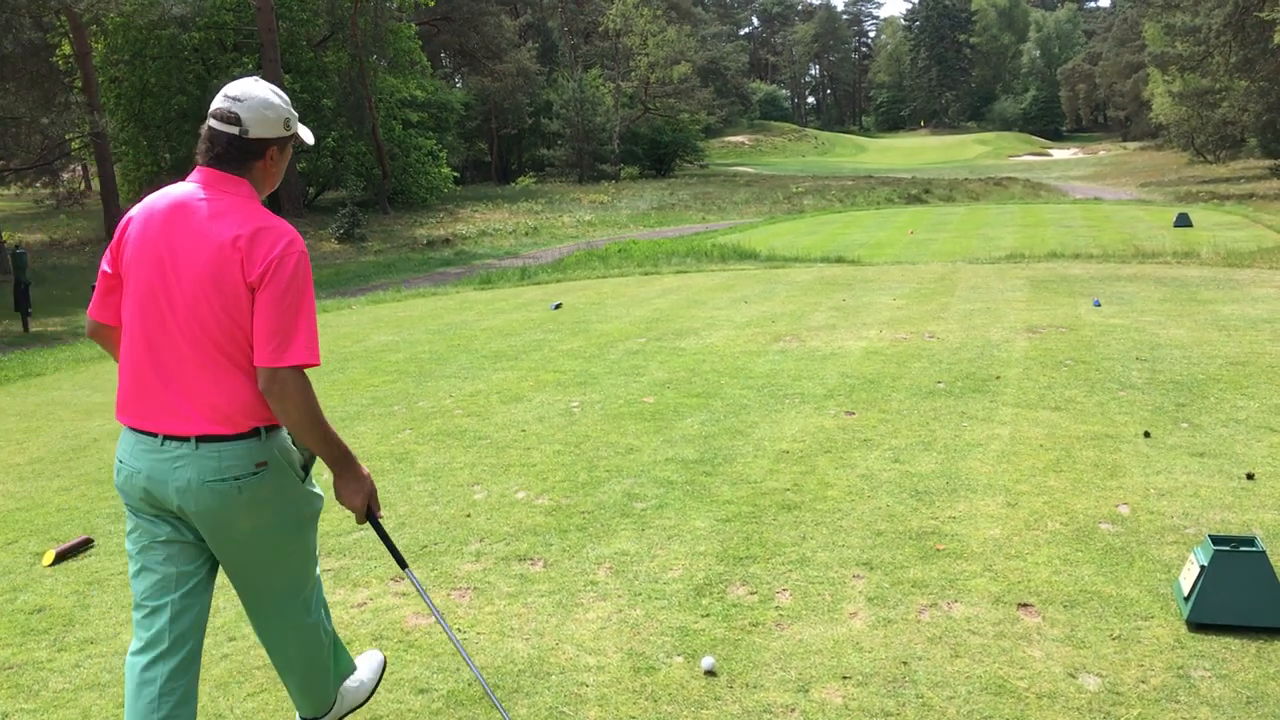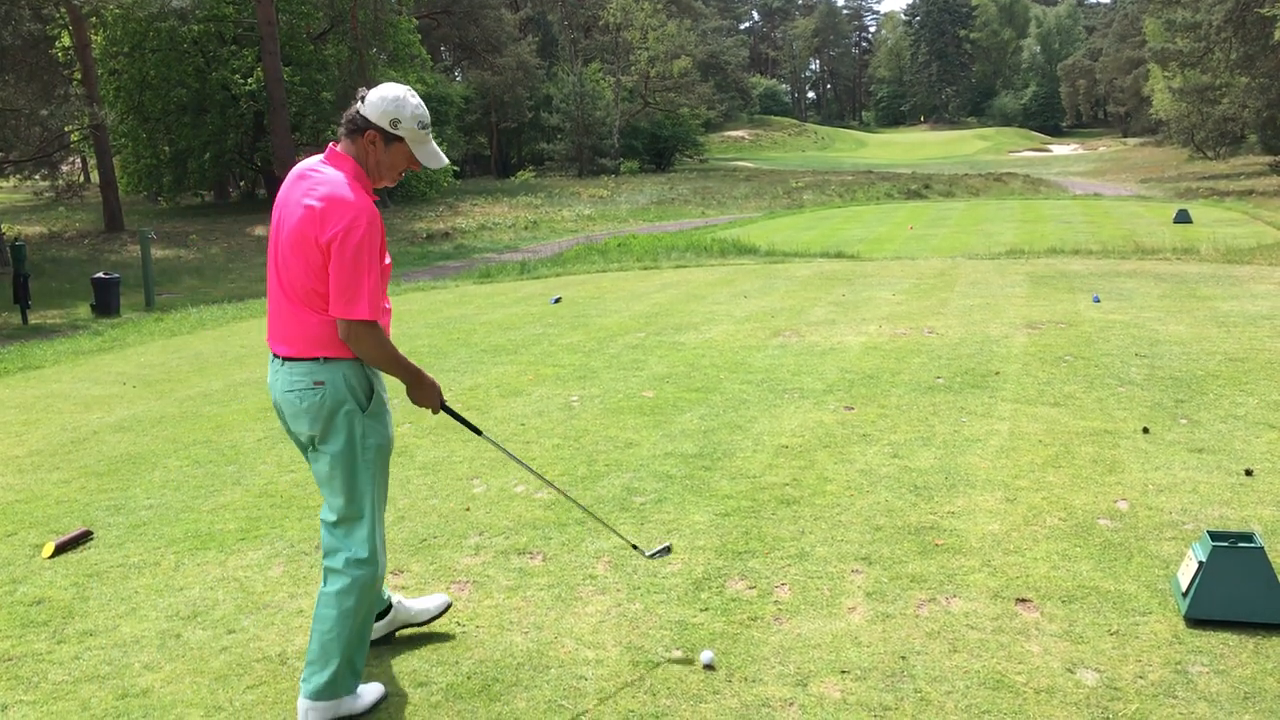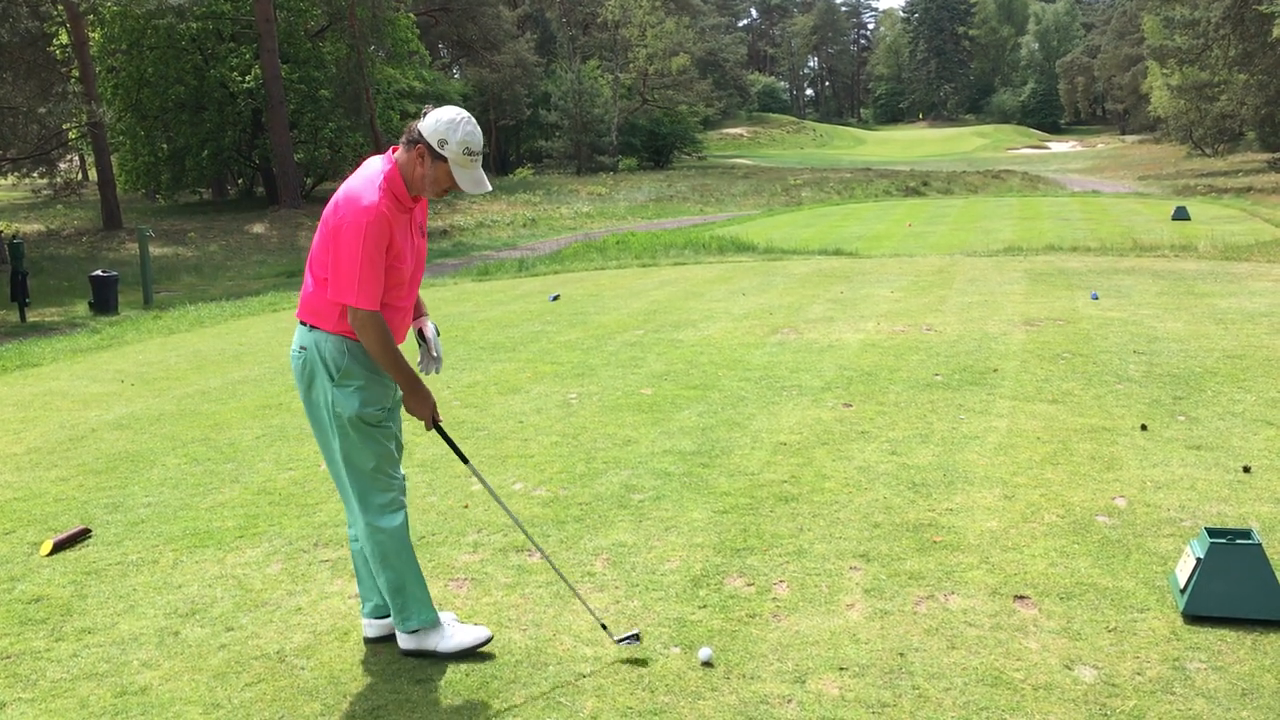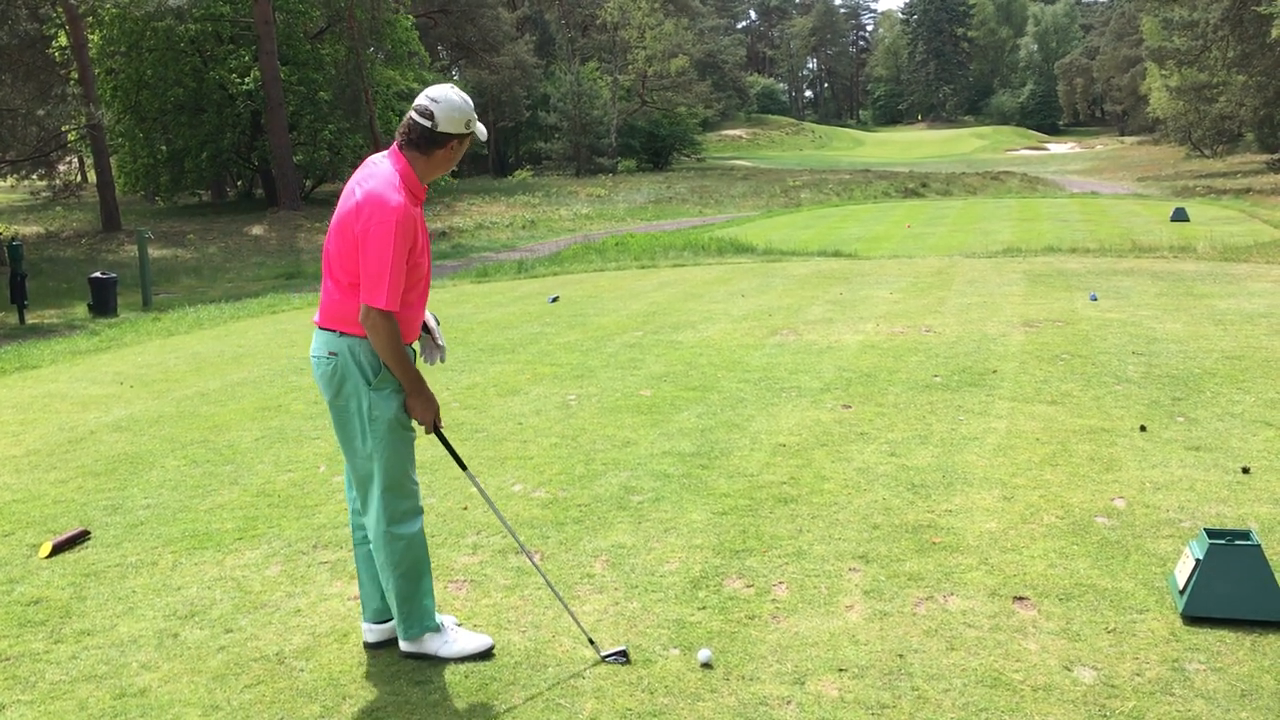
dt=0.7s
person 1, frame 1
left shoulder: (142, 215)
right shoulder: (275, 242)
left elbow: (103, 327)
right elbow: (280, 384)
right wrist: (344, 465)
left hip: (145, 461)
right hip: (240, 464)
left knee: (160, 638)
right knee: (287, 601)
person 1, frame 2
left shoulder: (303, 176)
right shoulder: (354, 210)
right elbow: (358, 331)
right wrist: (415, 378)
left hip: (290, 373)
right hip: (333, 383)
left knee: (349, 510)
right knee: (352, 538)
left ankle: (372, 610)
person 1, frame 3
left shoulder: (410, 189)
right shoulder: (367, 207)
right elbow: (361, 316)
left wrist: (423, 321)
right wrist: (411, 385)
left hip: (365, 353)
right hip: (338, 358)
left knee: (377, 491)
right knee: (377, 497)
left ankle: (385, 610)
right ankle: (417, 624)
person 1, frame 4
left shoulder: (386, 170)
right shoulder: (390, 204)
right elbow: (375, 316)
left wrist: (421, 315)
right wrist: (417, 389)
left hip: (363, 353)
right hip: (361, 359)
left knee: (373, 496)
right knee: (392, 502)
left ankle: (385, 615)
right ankle: (417, 630)
